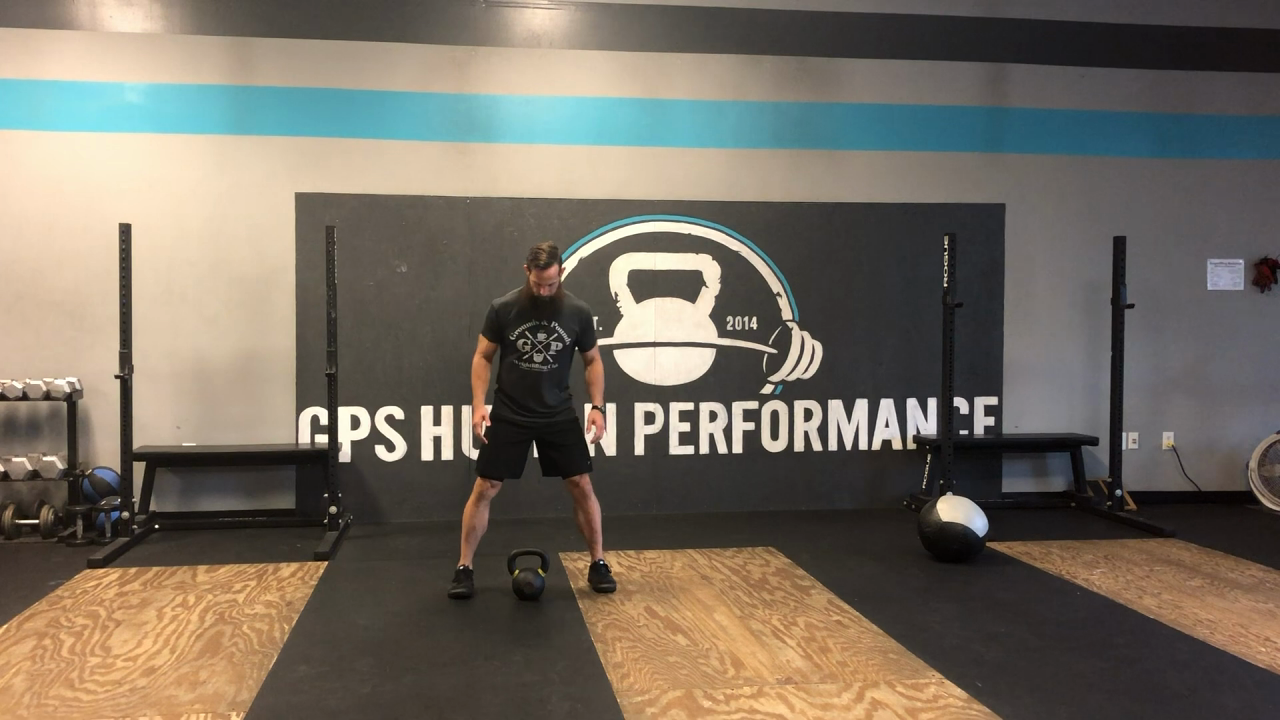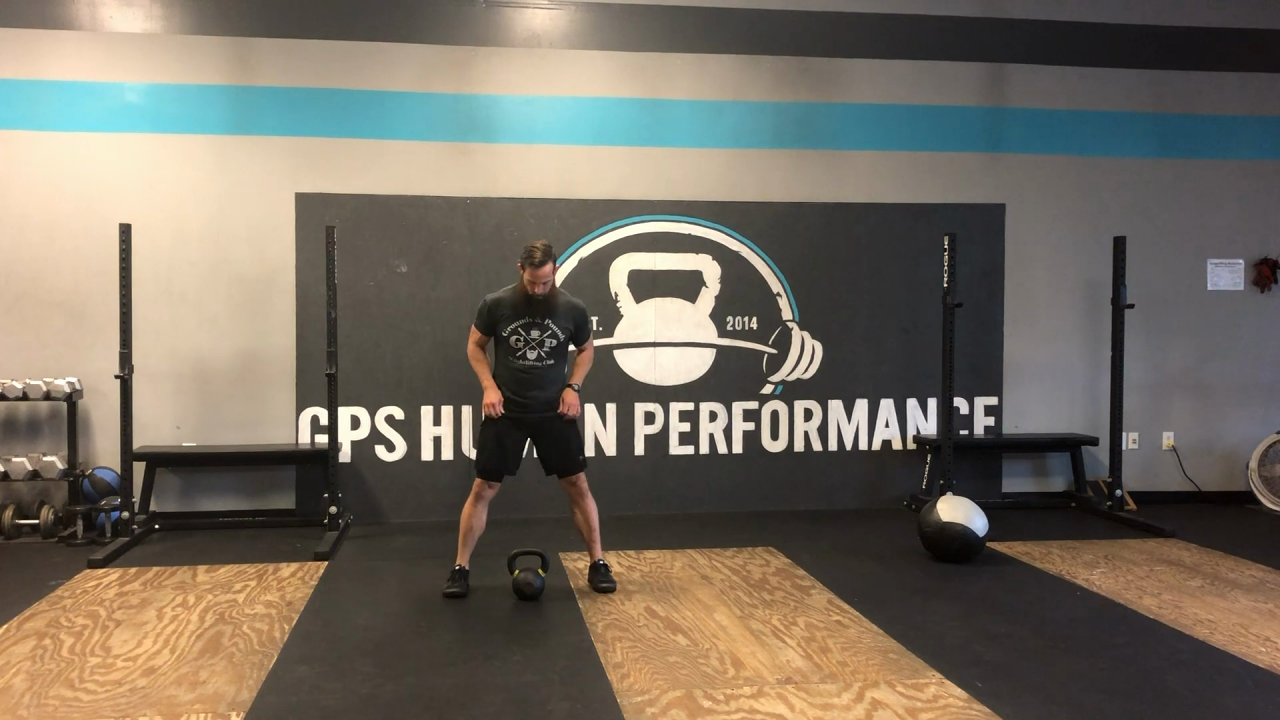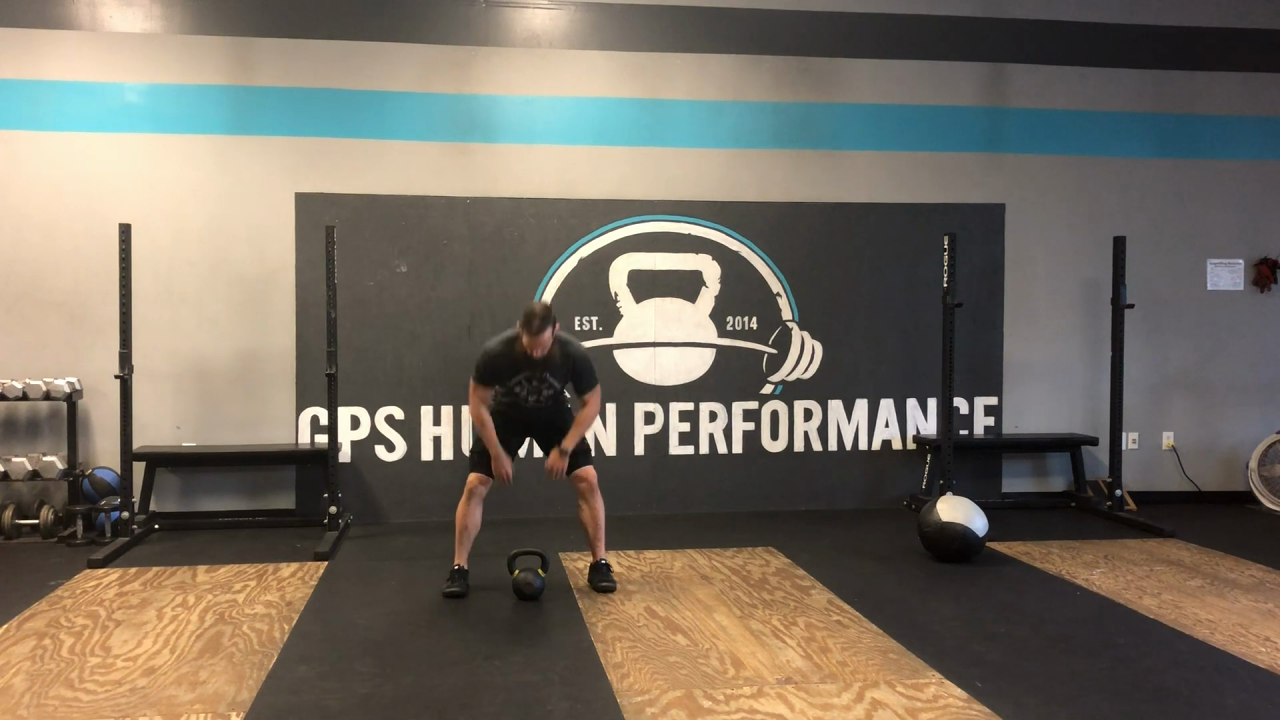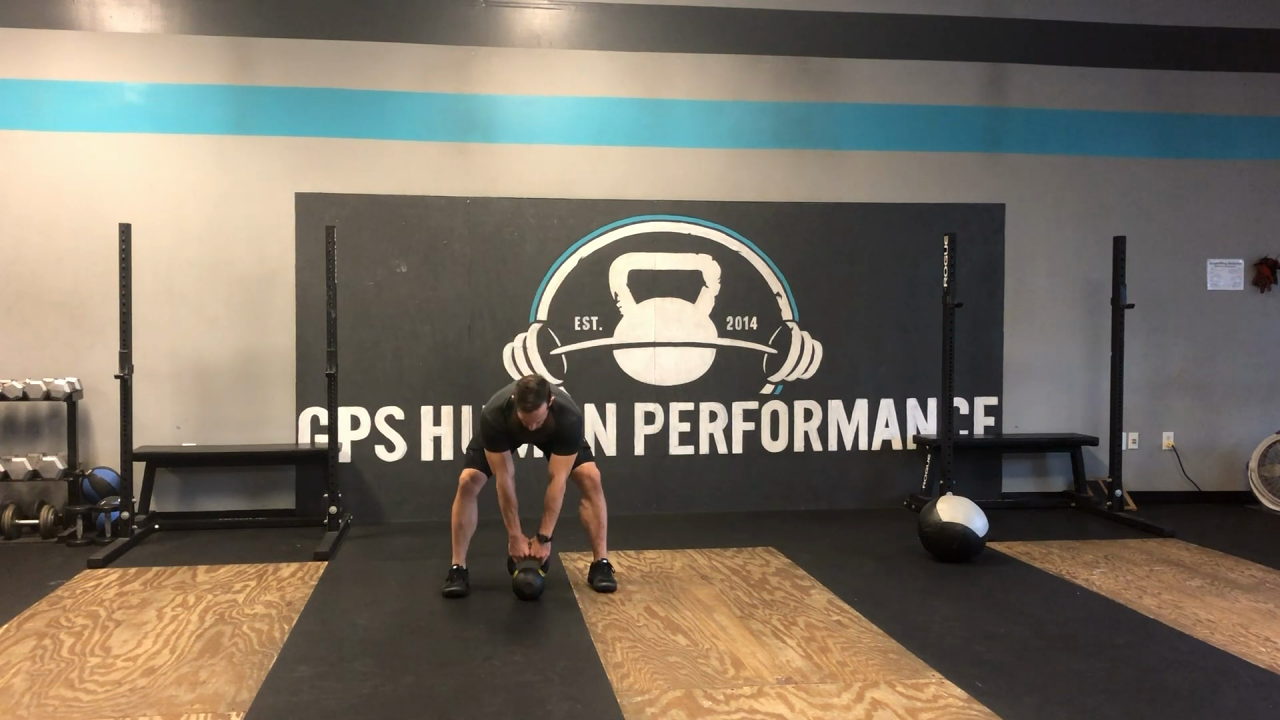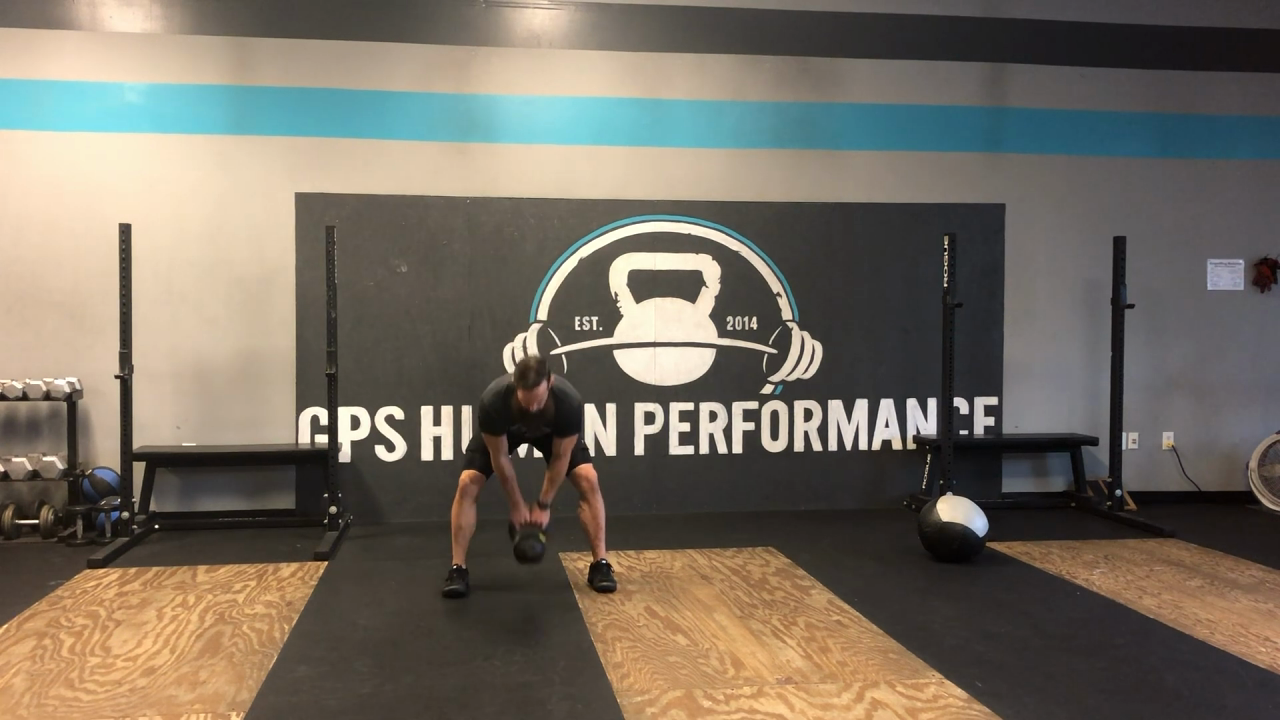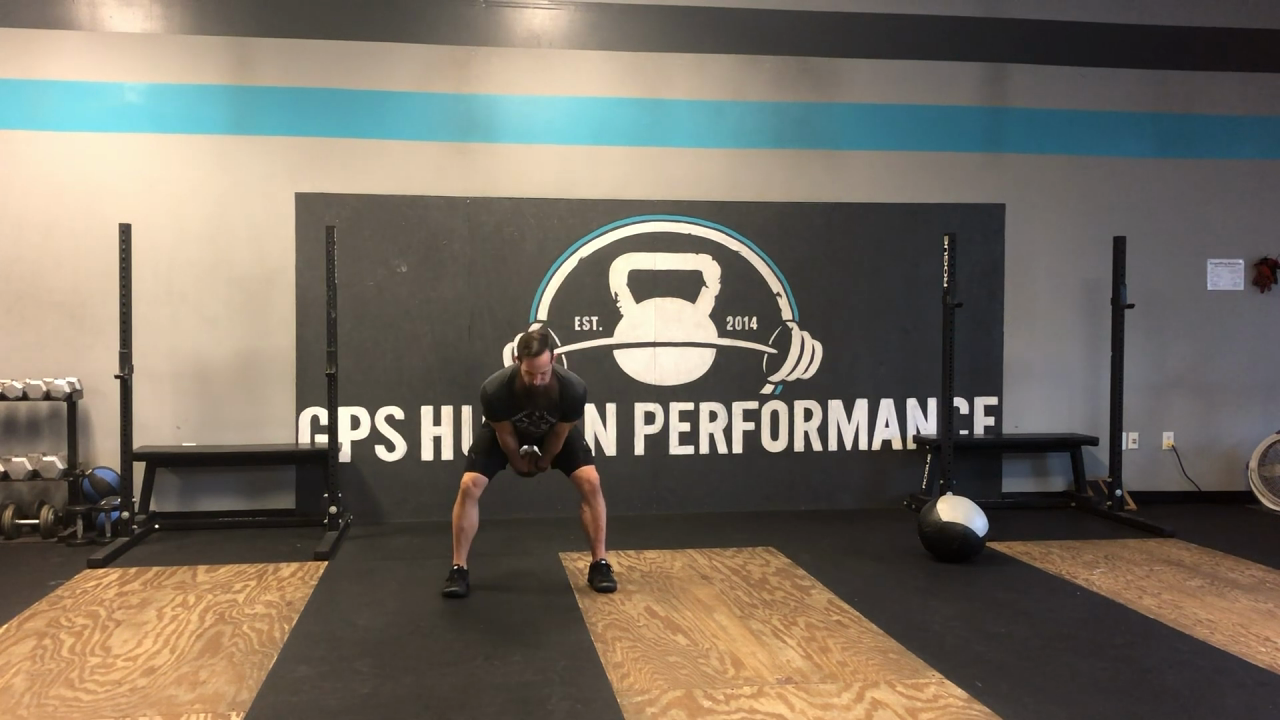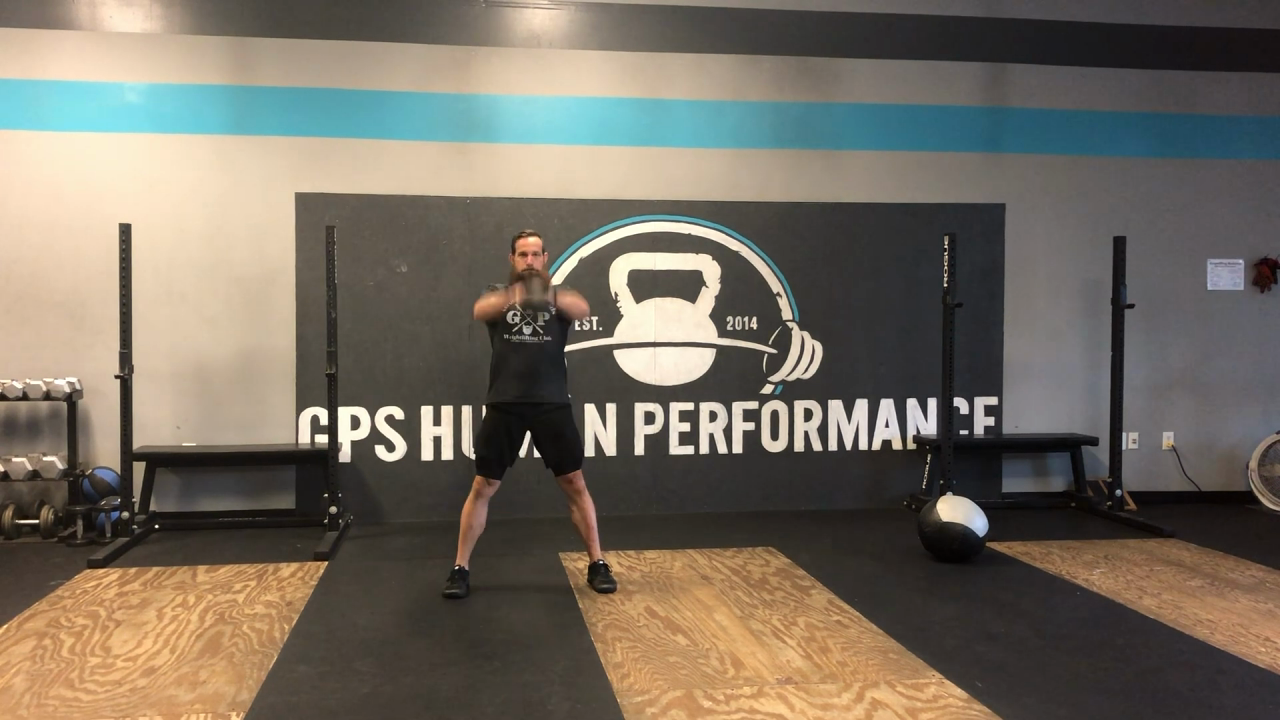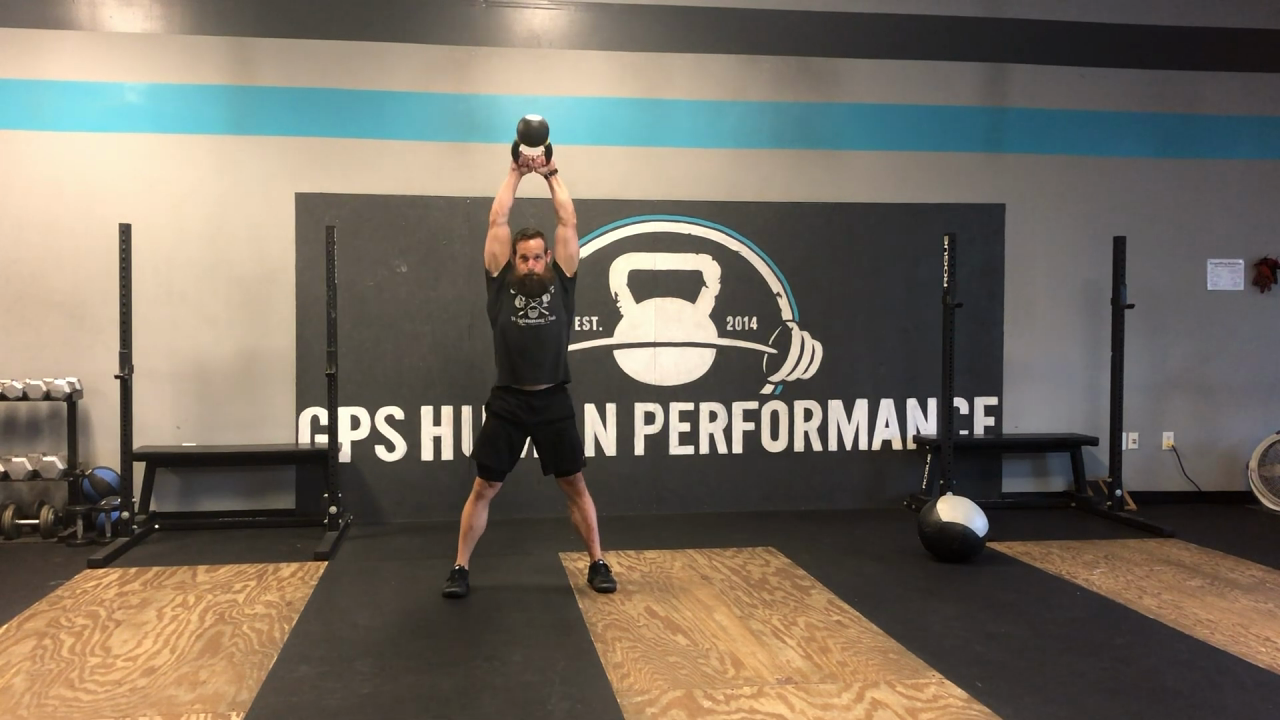
dt=0.5s
person 1, frame 1
left shoulder: (578, 312)
right shoulder: (503, 309)
left elbow: (592, 360)
right elbow: (482, 357)
left wrist: (597, 405)
right wrist: (478, 405)
left hip: (559, 414)
right hip: (509, 415)
left knee: (582, 486)
right knee: (485, 489)
left ankle: (598, 564)
right ankle: (464, 568)
person 1, frame 2
left shoulder: (572, 308)
right shoulder: (496, 304)
left elbow: (587, 349)
right elbow: (475, 344)
left wrist: (574, 386)
right wrist: (488, 385)
left hip: (555, 411)
right hip: (506, 411)
left knee: (578, 486)
right knee: (483, 489)
left ankle: (598, 564)
right ankle: (460, 569)
person 1, frame 3
left shoulder: (574, 354)
right shoulder: (496, 352)
left elbow: (592, 403)
right elbow: (478, 404)
left wrist: (564, 449)
right wrist: (496, 454)
left hip: (553, 416)
right hip: (506, 416)
left knee: (587, 479)
right knee: (475, 485)
left ankle: (599, 564)
right ankle: (459, 569)
person 1, frame 4
left shoulder: (569, 417)
right shoulder: (494, 415)
left elbow: (557, 480)
right elbow: (504, 478)
left wrist: (544, 537)
right wrist: (515, 536)
left hip: (554, 433)
right hip: (506, 431)
left knee: (590, 478)
right knee: (468, 481)
left ankle: (601, 563)
right ankle: (458, 568)
person 1, frame 5
left shoulder: (569, 401)
right shoulder: (493, 401)
left elbow: (560, 458)
right elbow: (499, 458)
left wrist: (543, 505)
right wrist: (517, 505)
left hip: (551, 431)
right hip: (505, 429)
left knee: (588, 479)
right knee: (468, 483)
left ankle: (600, 564)
right ankle: (458, 569)
person 1, frame 6
left shoulder: (573, 389)
right shoulder: (495, 390)
left elbow: (560, 434)
right elbow: (506, 436)
left wrist: (543, 461)
right wrist: (519, 462)
left hip: (553, 431)
right hip: (506, 430)
left knee: (590, 482)
right knee: (470, 486)
left ankle: (600, 565)
right ankle: (458, 570)
person 1, frame 7
left shoulder: (559, 296)
right shoulder: (499, 295)
left elbow: (582, 309)
right elbow: (480, 310)
left wrist: (553, 296)
right wrist: (511, 295)
left hip: (552, 404)
right hip: (504, 405)
left knee: (575, 484)
right knee: (483, 487)
left ankle: (597, 564)
right ankle: (460, 569)
person 1, frame 8
left shoulder: (561, 283)
right shoulder: (501, 283)
left elbow: (568, 223)
right elbow: (497, 222)
left wrist: (551, 174)
right wrist: (515, 172)
left hip: (553, 402)
right hip: (507, 403)
left knee: (574, 485)
right knee: (484, 489)
left ankle: (597, 564)
right ankle: (460, 568)
